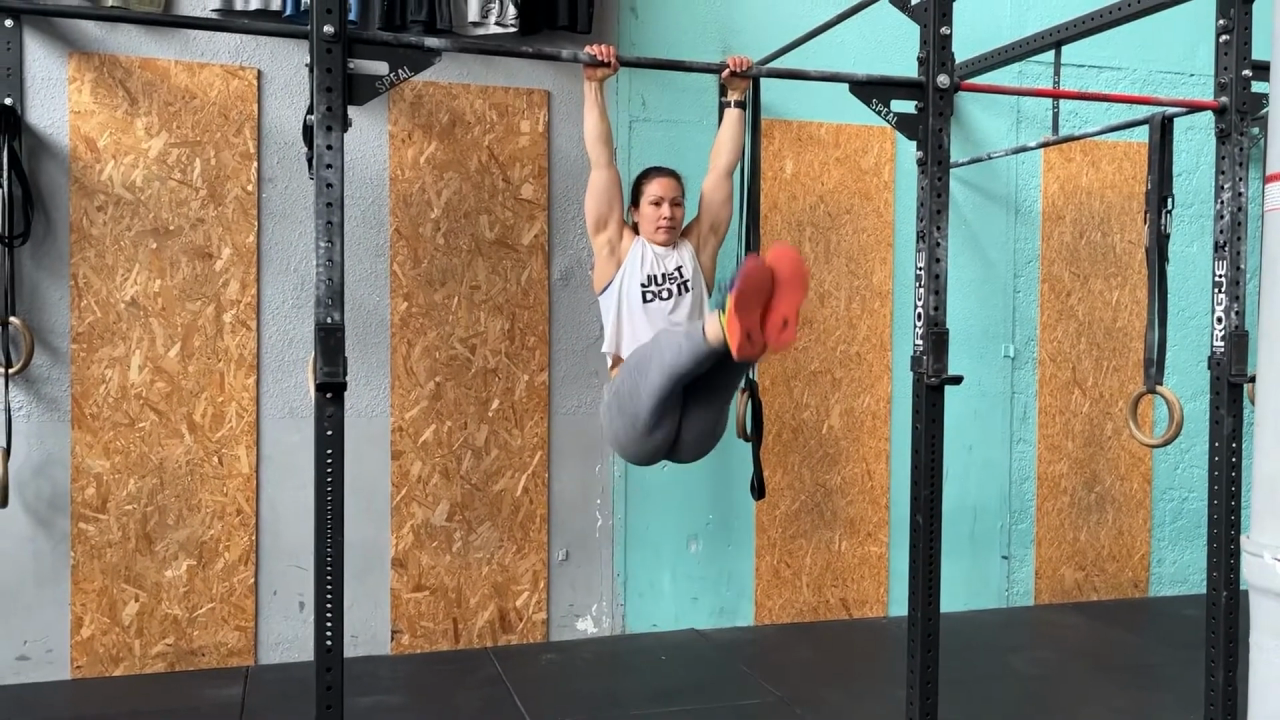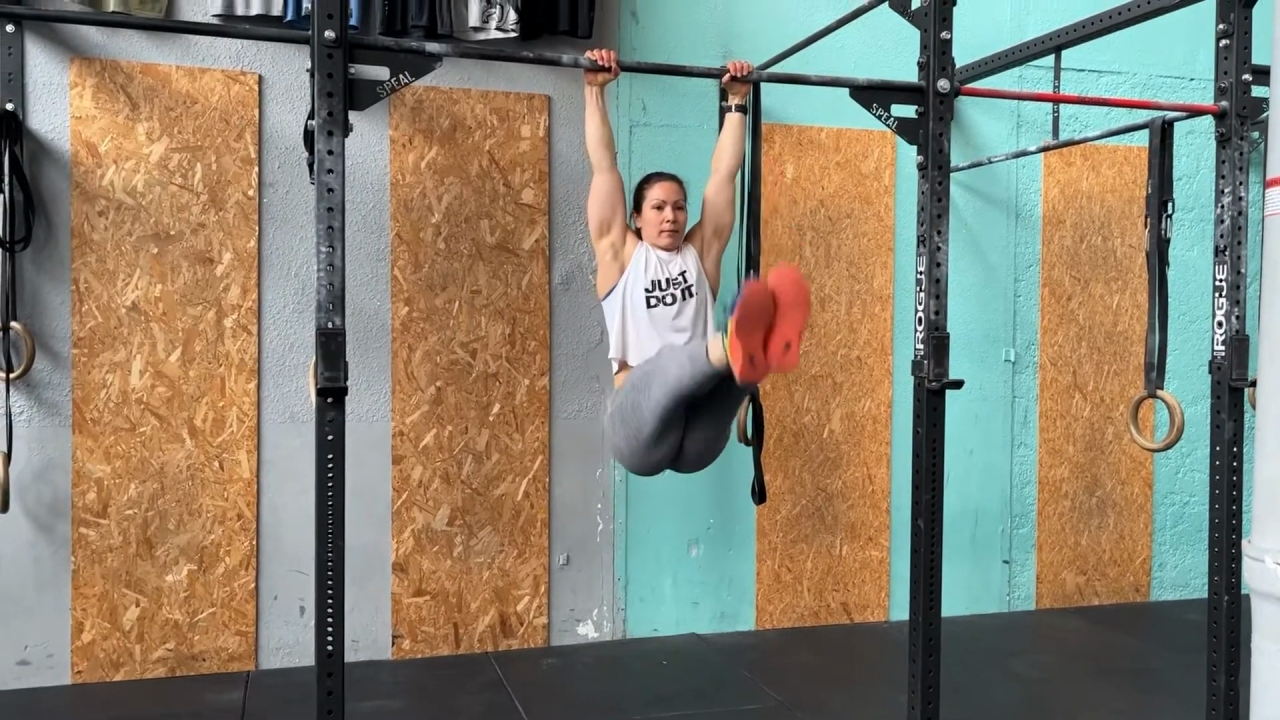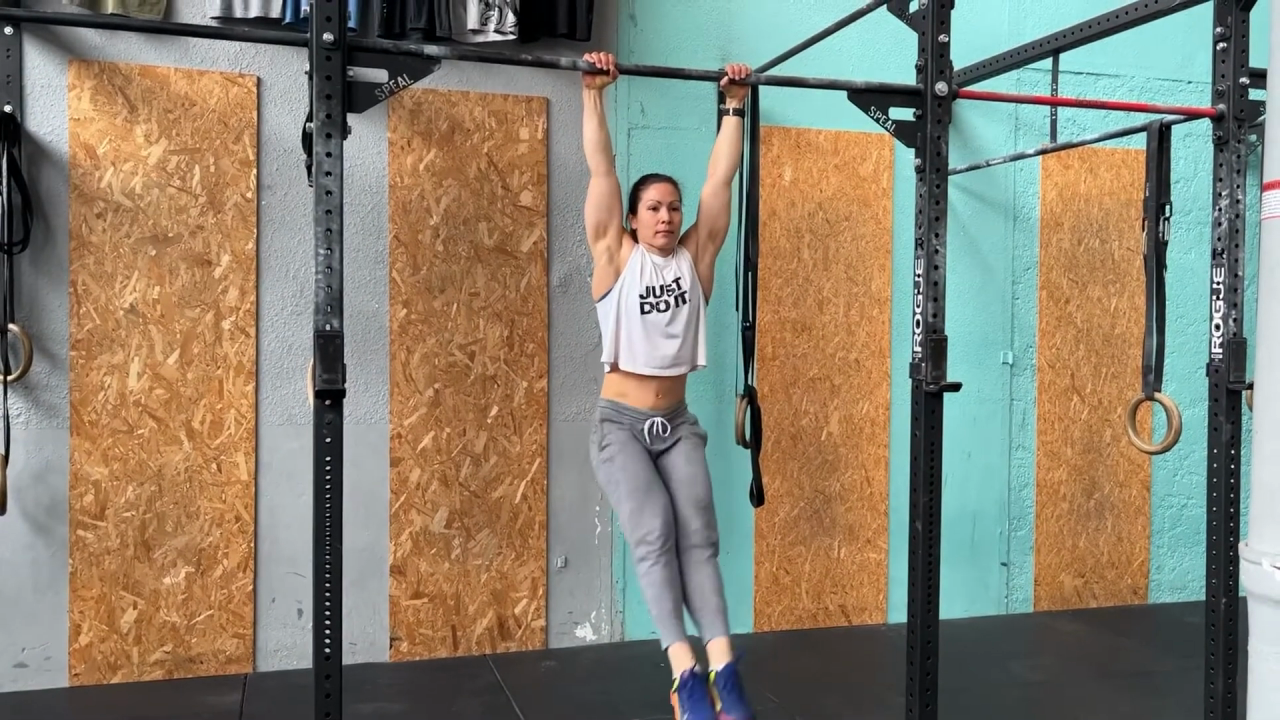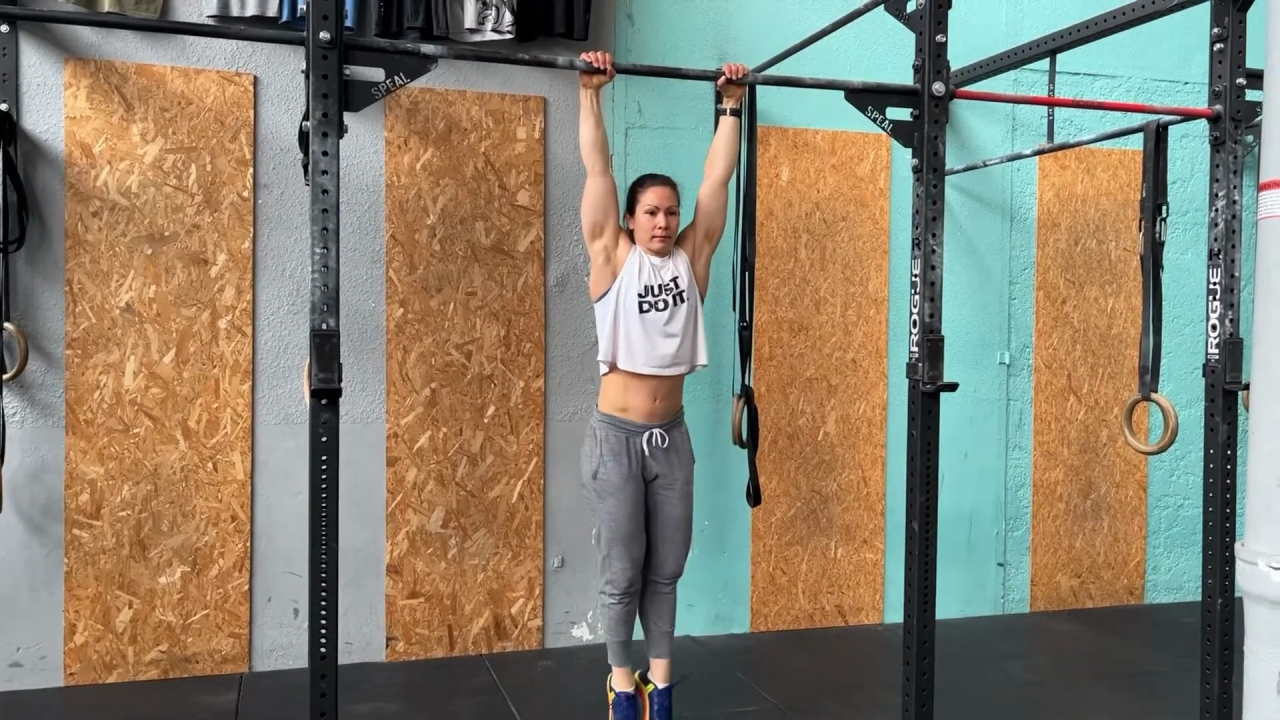
dt=0.5s
person 1, frame 1
left shoulder: (696, 249)
right shoulder: (616, 250)
left elbow: (722, 169)
right elbow: (601, 161)
left wrist: (736, 97)
right wrist: (594, 86)
left hip: (695, 424)
right hip: (638, 418)
left knee: (727, 331)
right knee: (667, 344)
left ankle: (752, 328)
right ankle: (732, 328)
person 1, frame 2
left shoulder: (701, 254)
right shoulder: (620, 254)
left elbow: (724, 174)
right elbow: (604, 167)
left wrist: (737, 101)
right wrist: (595, 91)
left hip: (697, 436)
right hip: (641, 428)
left knee: (728, 351)
right knee: (670, 359)
left ankle: (755, 346)
right ankle: (736, 349)
person 1, frame 3
left shoulder: (696, 256)
right shoulder: (615, 256)
left elbow: (720, 181)
right elbow: (601, 171)
left wrist: (734, 108)
right wrist: (593, 95)
left hip: (678, 424)
right hip: (620, 424)
left knee: (698, 537)
right knee: (653, 534)
person 1, frame 4
left shoulder: (691, 257)
right shoulder: (613, 256)
left elbow: (717, 180)
right elbow: (597, 171)
left wrist: (731, 106)
right wrist: (590, 92)
left hip: (671, 436)
right hip: (616, 437)
left knee: (665, 572)
right knee: (623, 575)
